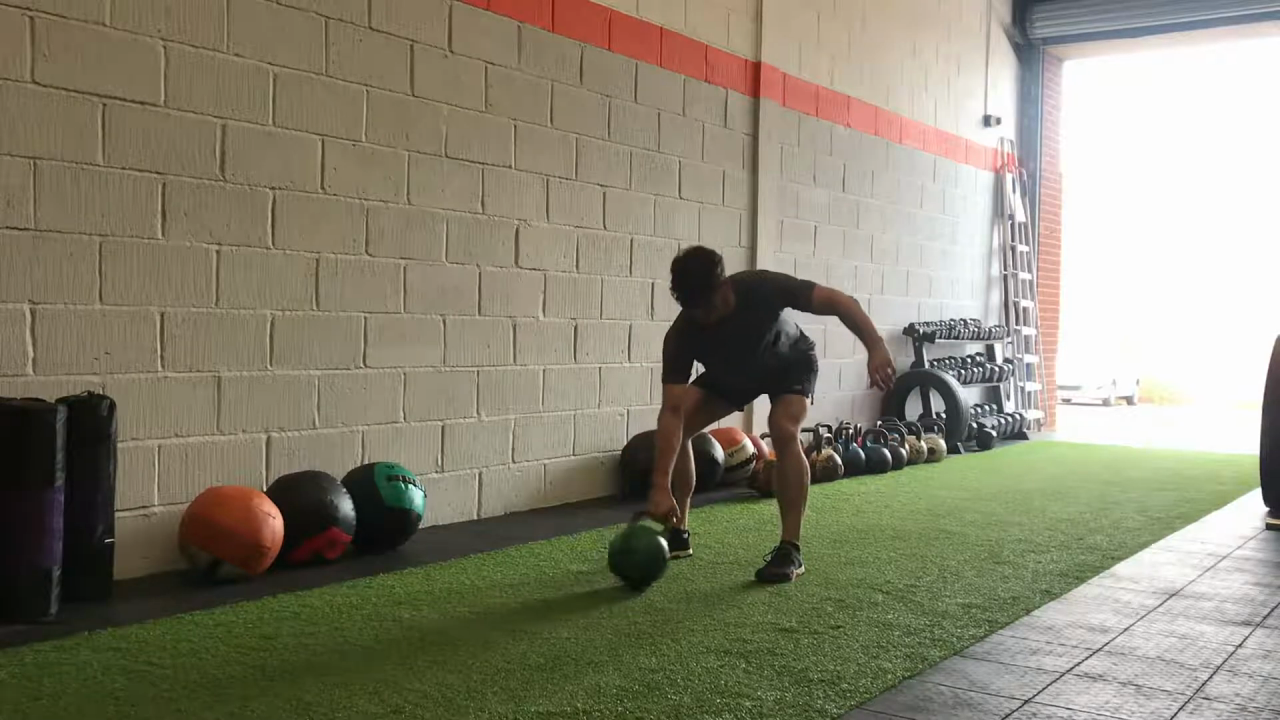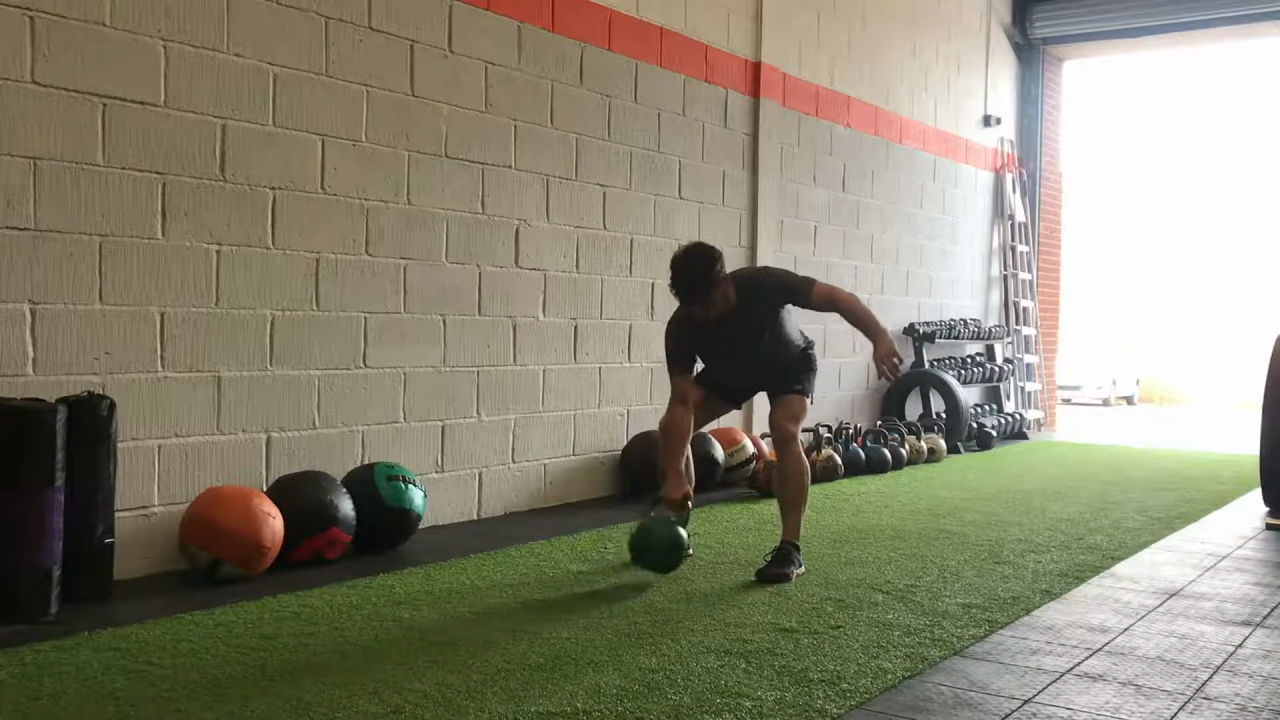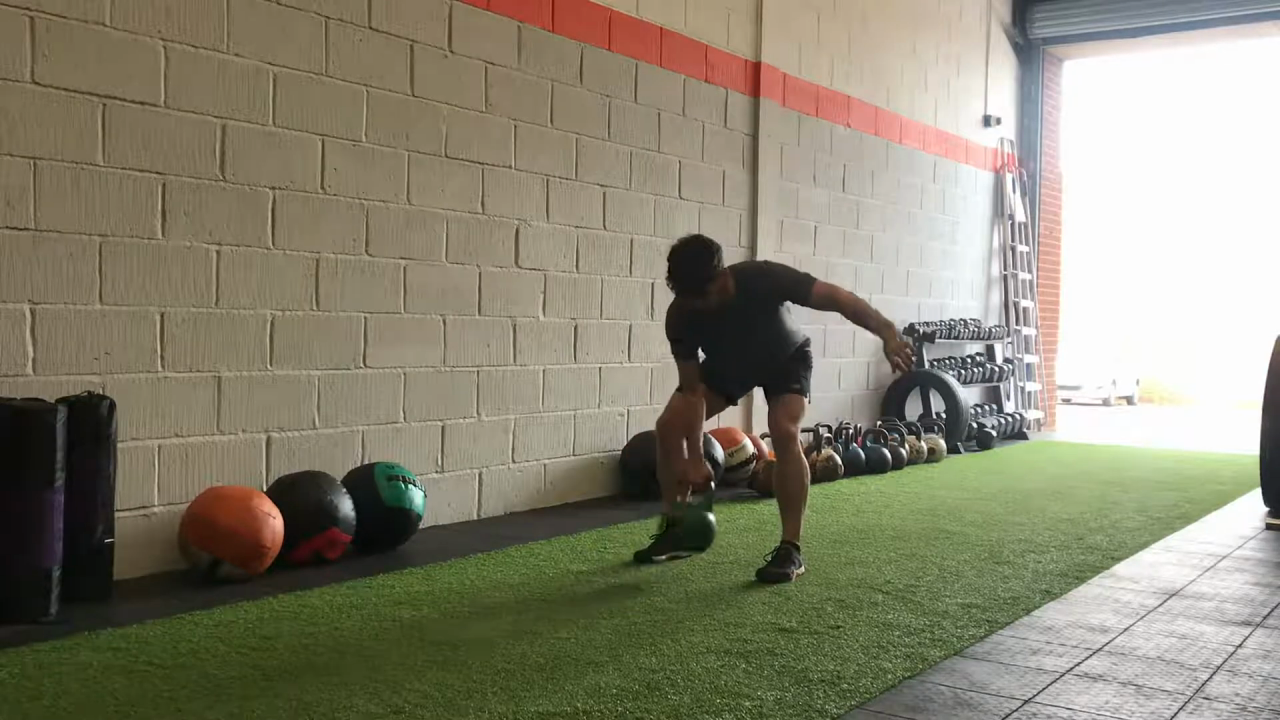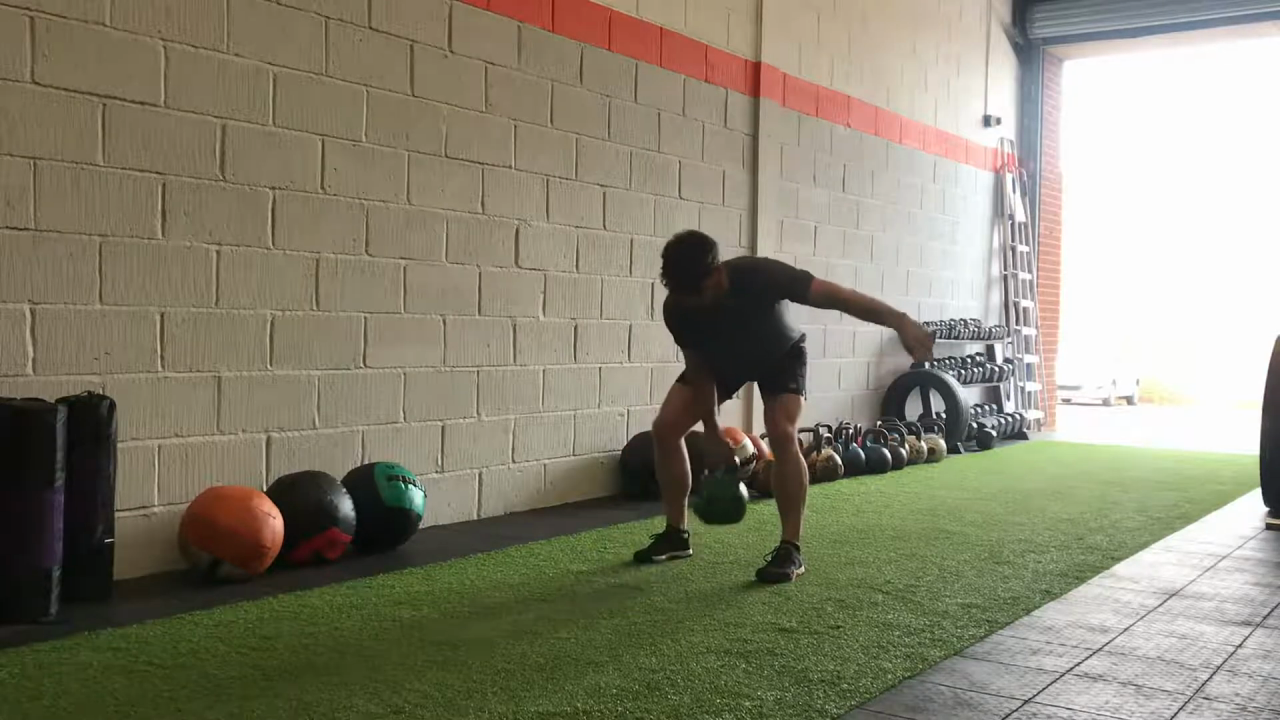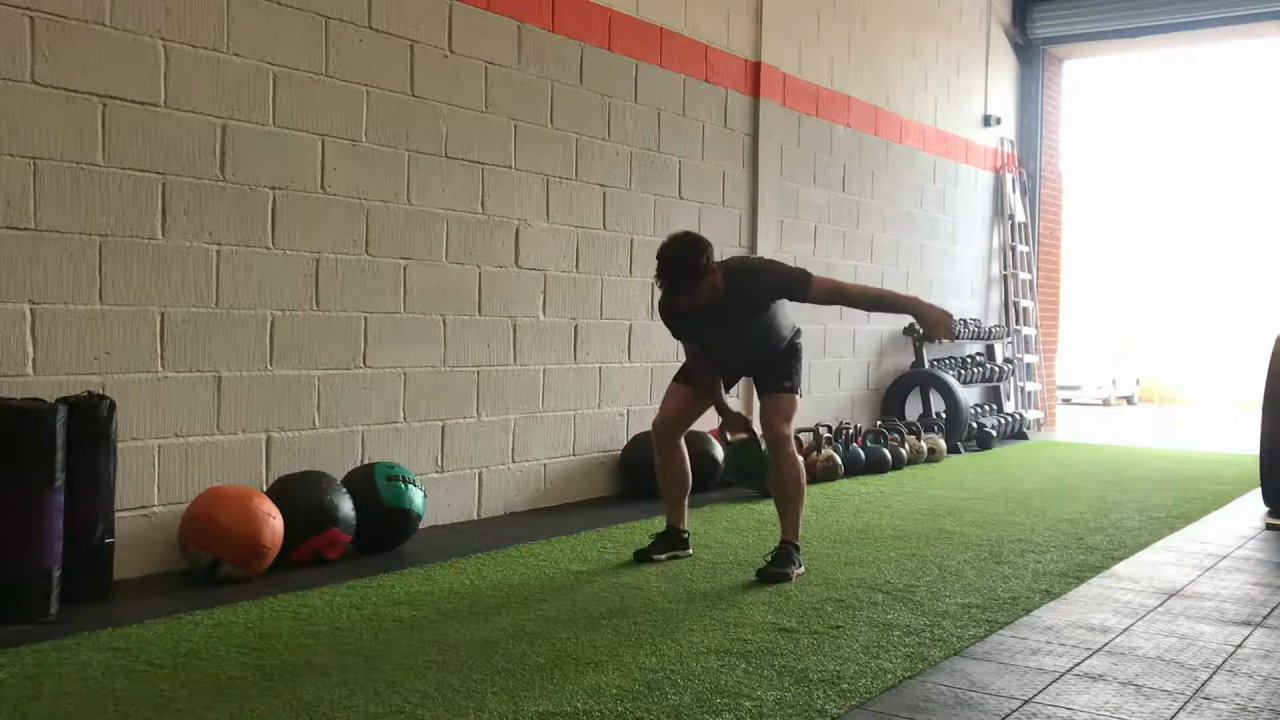
dt=0.1s
person 1, frame 1
left shoulder: (761, 288)
right shoulder: (682, 334)
left elbow: (840, 302)
right elbow: (671, 412)
left wrist: (876, 348)
right wrist: (660, 486)
left hip: (791, 364)
right hip: (730, 374)
left knee: (784, 431)
right knee: (678, 427)
left ankle: (790, 549)
right ankle: (677, 533)
person 1, frame 2
left shoulder: (763, 284)
right shoulder: (682, 328)
left elbow: (837, 298)
right elbow: (684, 403)
left wrist: (880, 340)
right wrist: (674, 477)
left hip: (791, 362)
right hip: (729, 371)
left knee: (785, 432)
right knee: (670, 428)
left ankle: (790, 549)
person 1, frame 3
left shoulder: (762, 278)
right shoulder: (681, 316)
left elbow: (838, 298)
right elbow: (691, 391)
left wrist: (888, 335)
right wrist: (695, 459)
left hip: (786, 358)
right hip: (725, 364)
left knee: (784, 432)
right knee: (668, 426)
left ankle: (790, 549)
right ankle: (674, 533)
person 1, frame 4
left shoulder: (757, 276)
right shoulder: (676, 308)
left elbow: (838, 296)
right elbow: (698, 371)
left wrist: (902, 323)
right wrist: (713, 436)
left hip: (781, 354)
right hip: (721, 360)
left knee: (783, 434)
right knee: (666, 427)
left ankle: (790, 549)
right ankle: (675, 534)
person 1, frame 5
left shoulder: (755, 275)
right shoulder: (672, 307)
left elbow: (840, 291)
right elbow: (699, 360)
left wrist: (917, 308)
right wrist: (726, 412)
left hip: (777, 352)
right hip: (719, 355)
left knee: (778, 435)
right knee: (665, 427)
left ankle: (790, 548)
right ankle: (676, 533)
